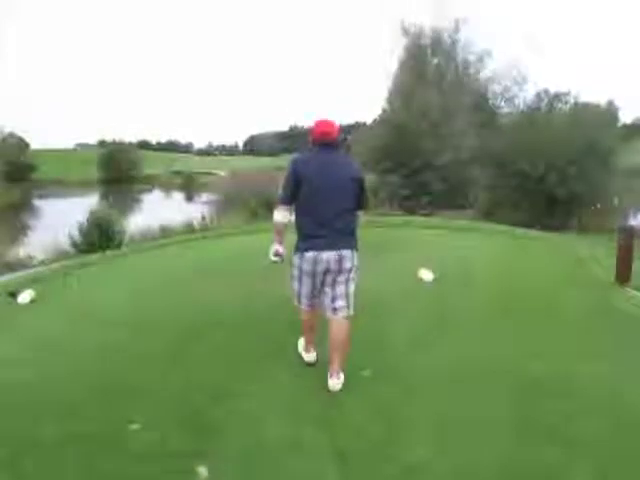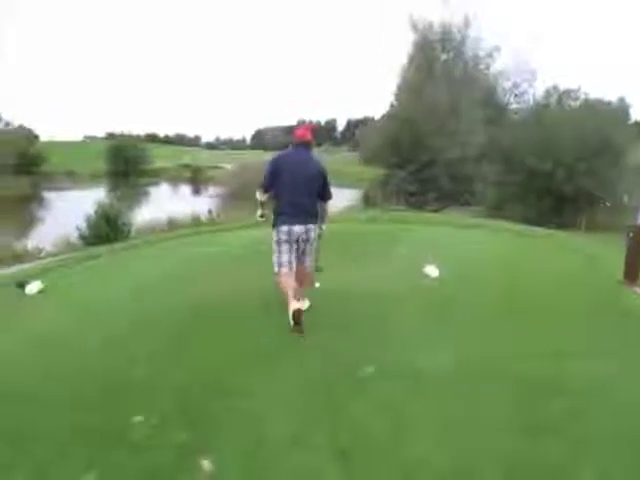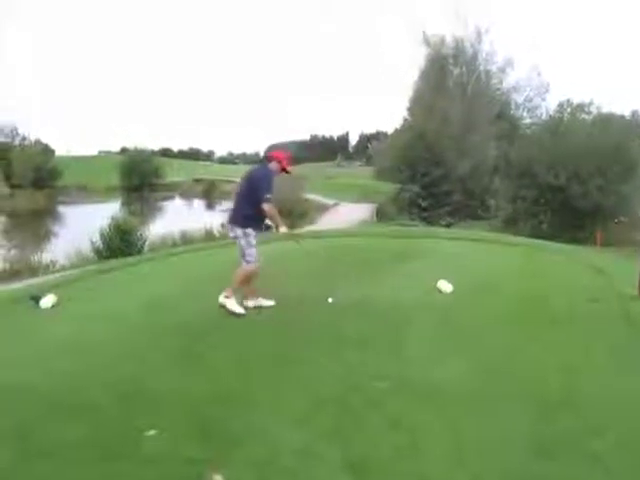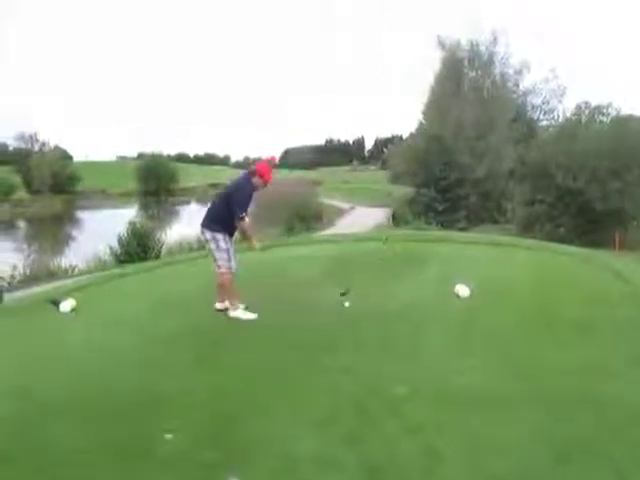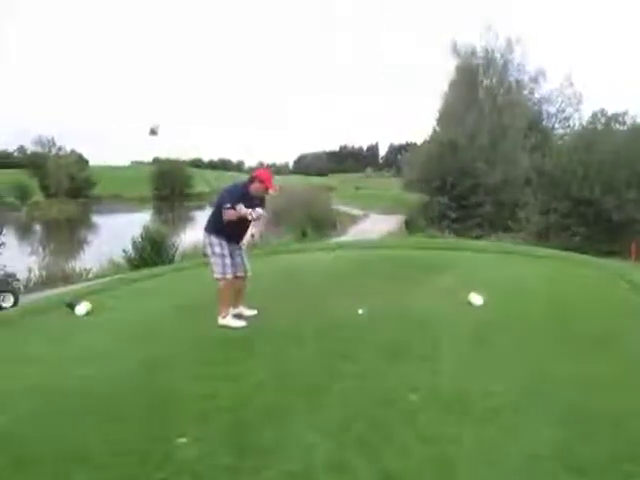
dt=1s
person 1, frame 1
left shoulder: (300, 164)
right shoulder: (353, 167)
left elbow: (283, 208)
right elbow: (360, 207)
left wrist: (278, 241)
left hip: (309, 248)
right hip: (345, 249)
left knee: (307, 303)
right knee: (340, 312)
left ankle: (309, 350)
right ankle: (335, 373)
person 1, frame 2
left shoulder: (278, 160)
right shoulder: (318, 166)
left elbow: (262, 192)
right elbow: (324, 201)
left wrist: (261, 209)
right wrist: (321, 222)
left hip: (284, 225)
right hip: (309, 225)
left knee: (284, 270)
right knee: (305, 264)
left ankle: (294, 305)
right ankle: (303, 299)
person 1, frame 3
left shoulder: (257, 172)
right shoulder: (265, 175)
right elbow: (266, 205)
left wrist: (268, 221)
right wrist: (280, 224)
left hip: (244, 223)
right hip: (244, 225)
left knee: (252, 263)
right knee: (250, 264)
left ankle: (252, 298)
right ankle: (228, 295)
person 1, frame 4
left shoulder: (245, 184)
right shoulder: (243, 189)
left elbow: (241, 217)
right elbow: (239, 221)
left wrist: (249, 233)
right wrist: (251, 240)
left hip: (222, 228)
right hip: (214, 229)
left knee: (227, 267)
right knee: (226, 268)
left ankle: (222, 301)
right ankle: (235, 308)
person 1, frame 5
left shoulder: (258, 197)
right shoulder: (233, 191)
left elbow: (260, 213)
right elbow: (227, 215)
left wrist: (255, 213)
right wrist: (243, 213)
left hip: (234, 239)
right hip: (216, 236)
left knee: (242, 273)
right knee: (226, 276)
left ankle: (237, 307)
right ankle: (224, 316)
